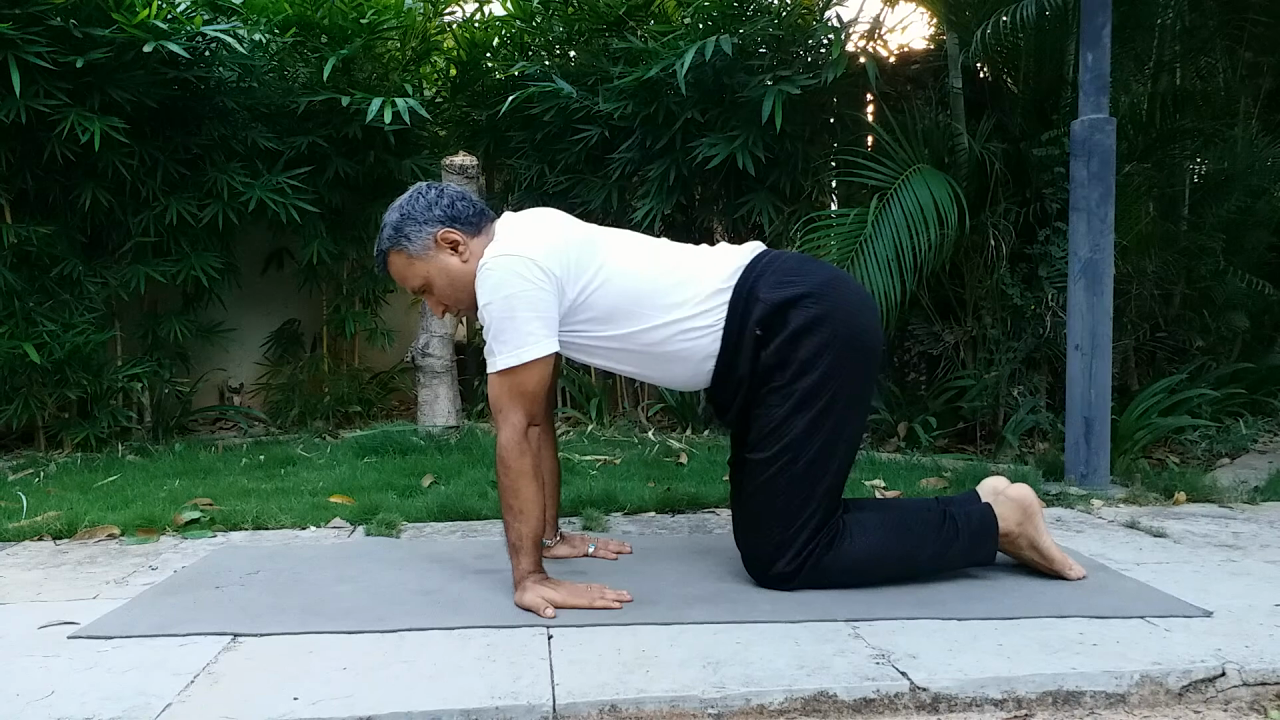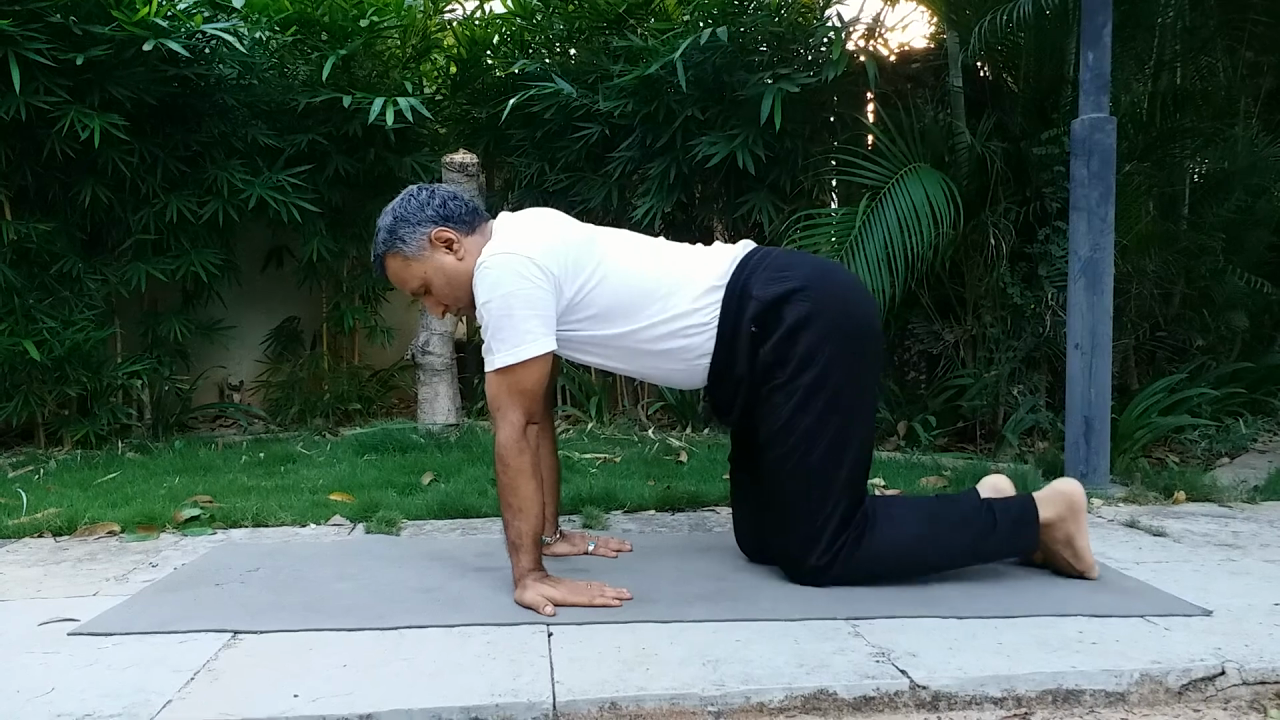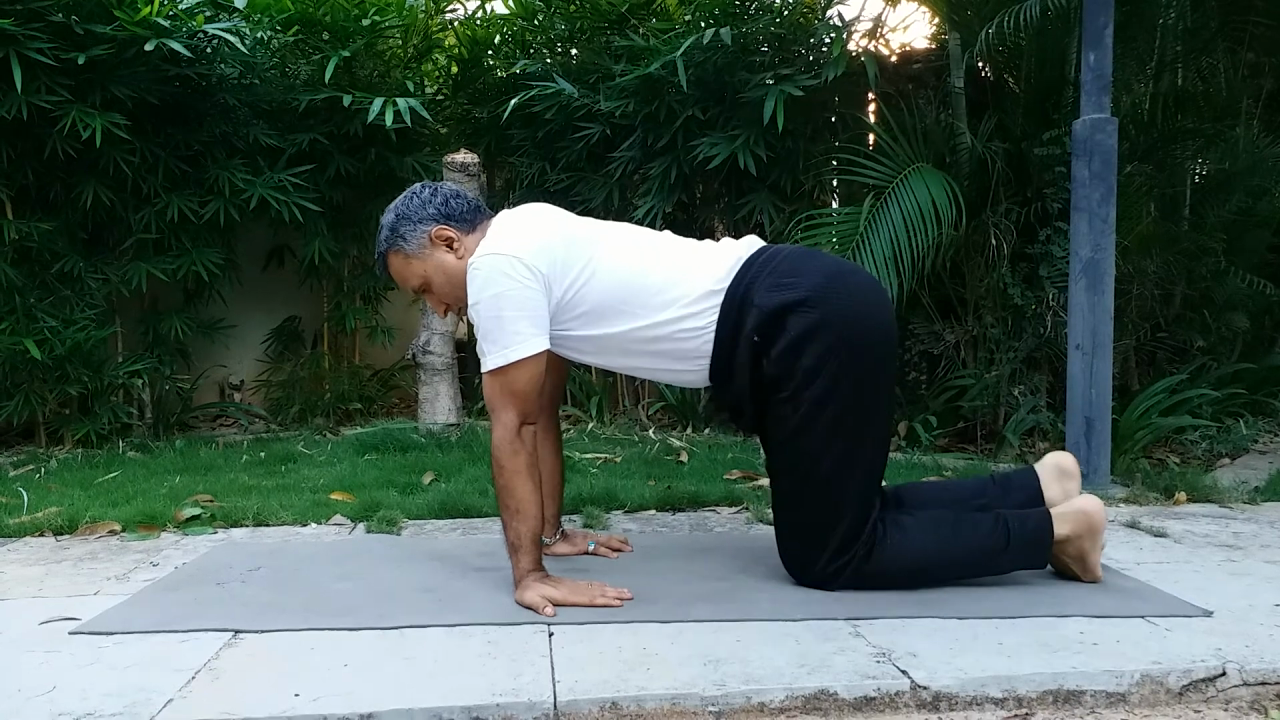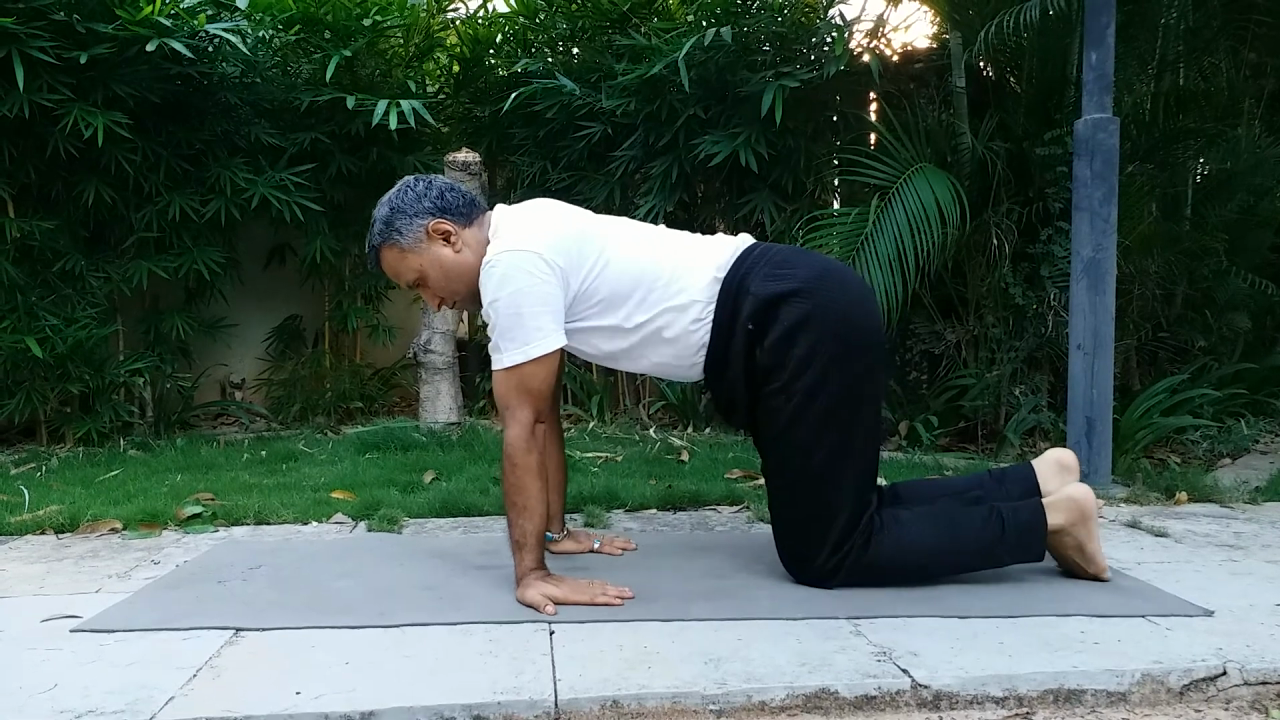
dt=0.5s
person 1, frame 1
left shoulder: (507, 270)
right shoulder: (523, 248)
left elbow: (517, 430)
right elbow: (537, 420)
left wrist: (529, 575)
right wrist: (550, 534)
left hip: (804, 326)
right hip: (794, 322)
left knee: (782, 557)
right knee: (775, 525)
left ankle: (995, 522)
right ankle: (979, 505)
person 1, frame 2
left shoulder: (503, 270)
right shoulder: (521, 251)
left elbow: (516, 427)
right elbow: (537, 416)
left wrist: (529, 572)
right wrist: (549, 531)
left hip: (802, 322)
right hip: (785, 321)
left knee: (819, 551)
right knee: (766, 536)
left ankle: (1036, 515)
right ankle: (980, 505)
person 1, frame 3
left shoulder: (496, 267)
right shoulder: (525, 243)
left elbow: (512, 428)
right elbow: (541, 413)
left wrist: (528, 574)
right wrist: (551, 532)
left hip: (809, 325)
right hip: (815, 307)
left knee: (828, 557)
right knee: (829, 515)
left ankle: (1055, 529)
right ankle: (1037, 486)
person 1, frame 4
left shoulder: (510, 265)
right shoulder: (524, 240)
left elbow: (526, 426)
right elbow: (545, 413)
left wrist: (531, 570)
right wrist: (554, 528)
left hip: (801, 323)
right hip: (804, 311)
left knee: (826, 554)
right knee: (837, 516)
left ankle: (1047, 519)
right ankle: (1037, 481)
